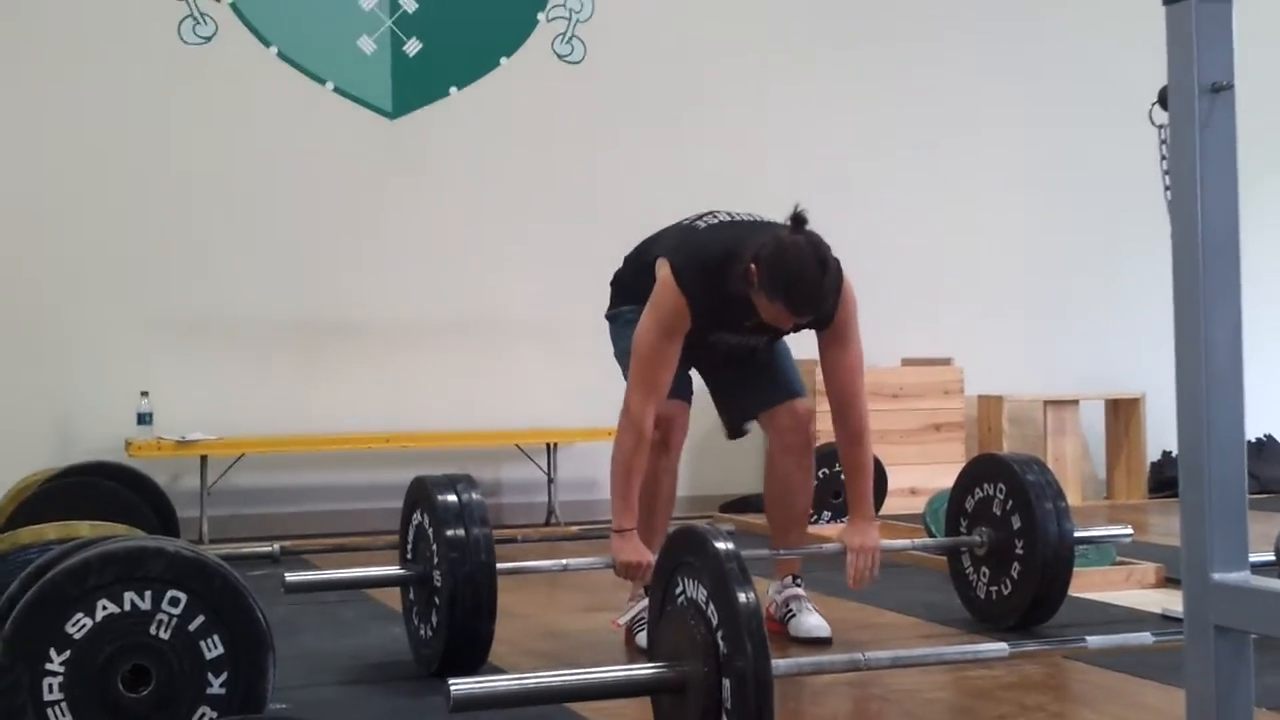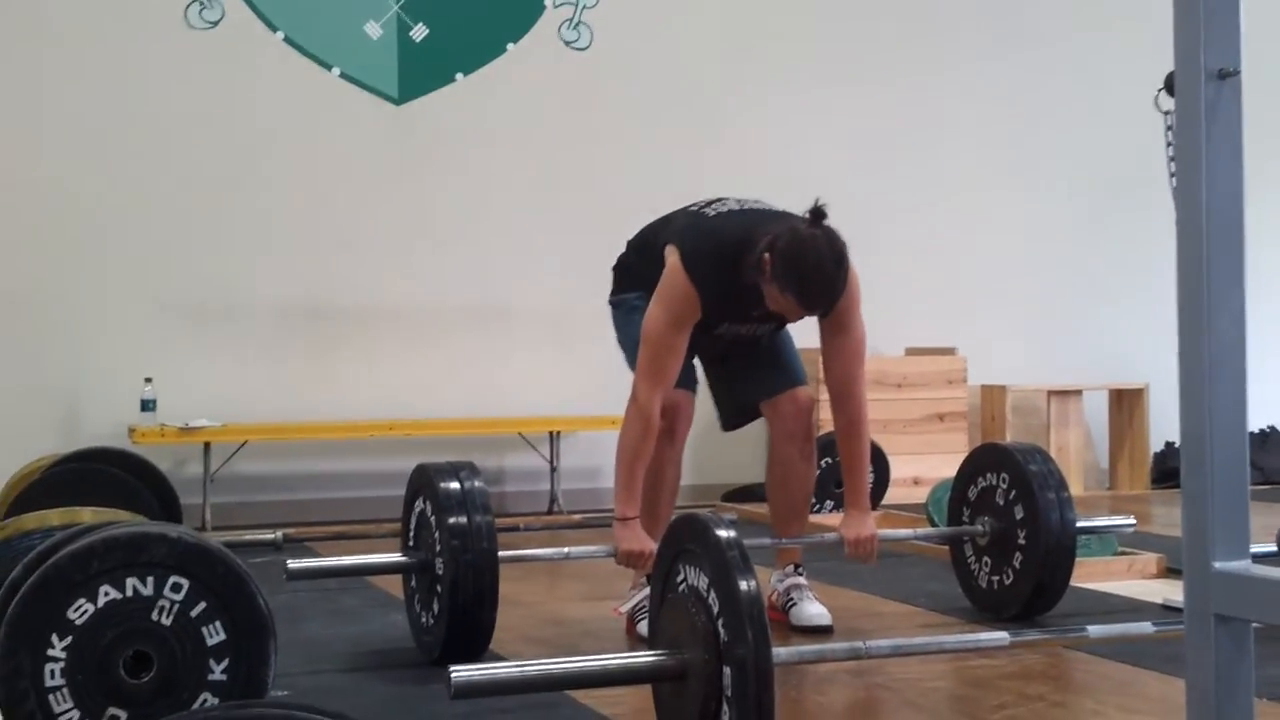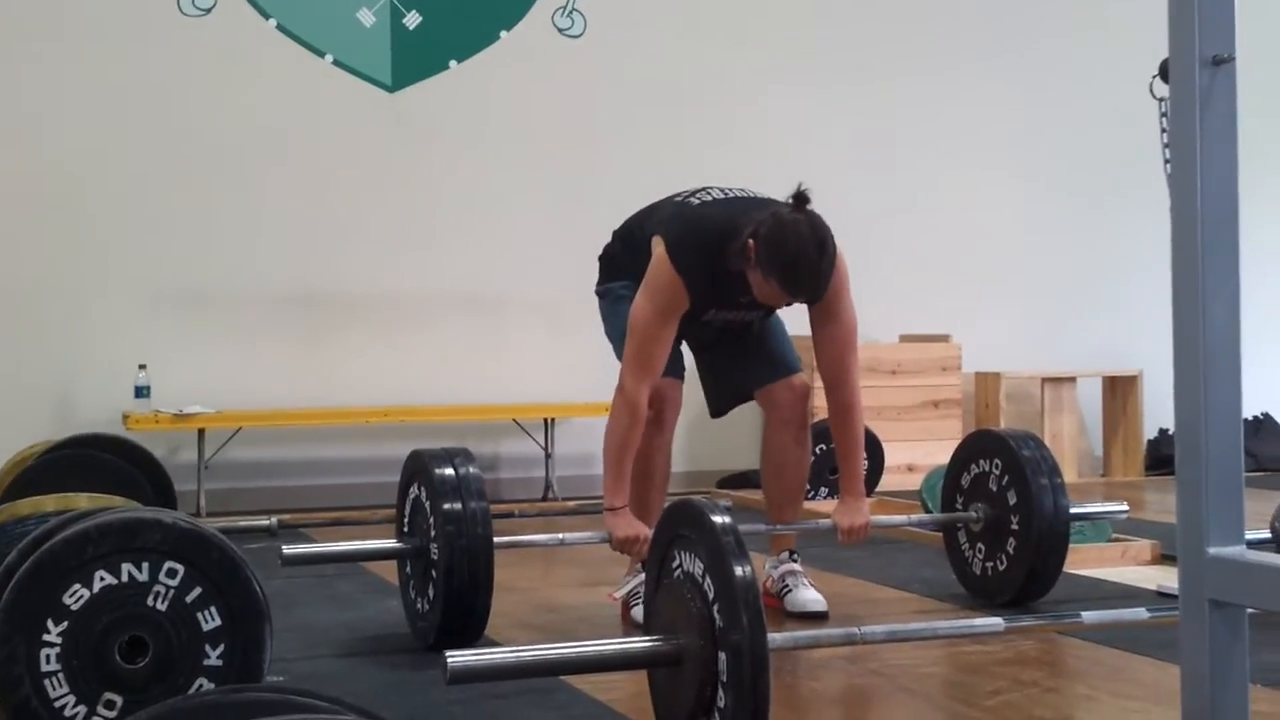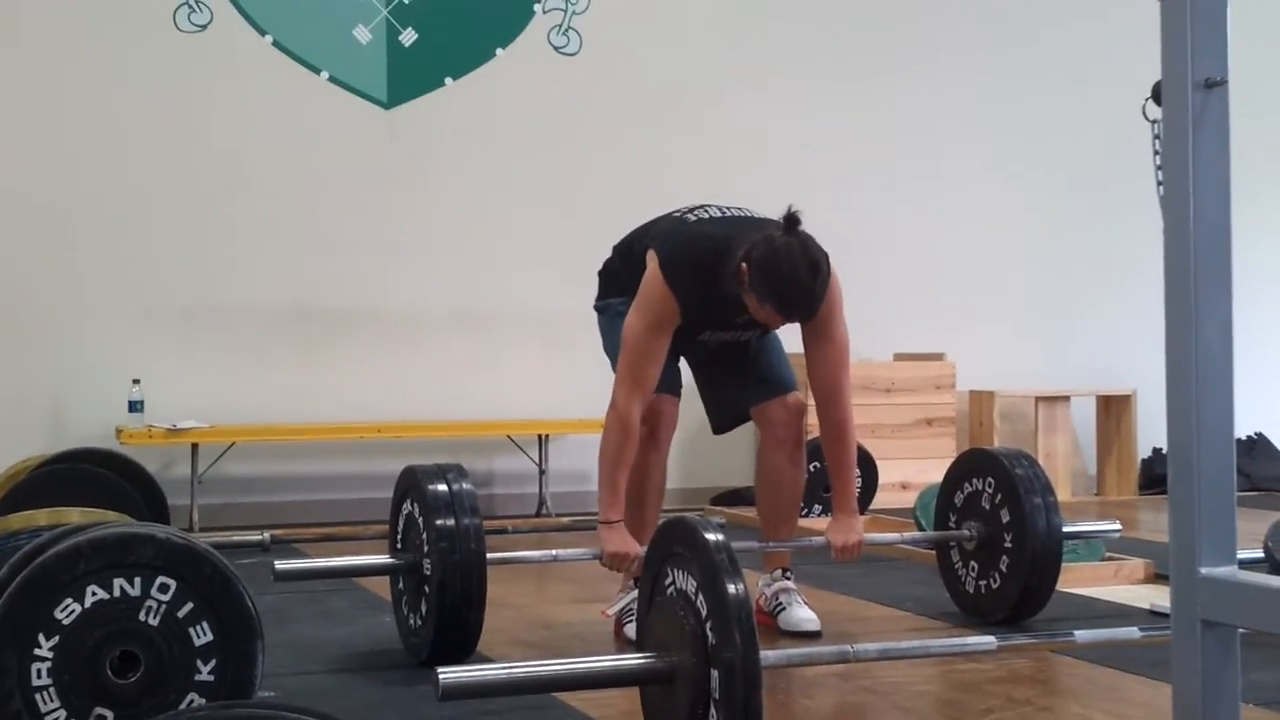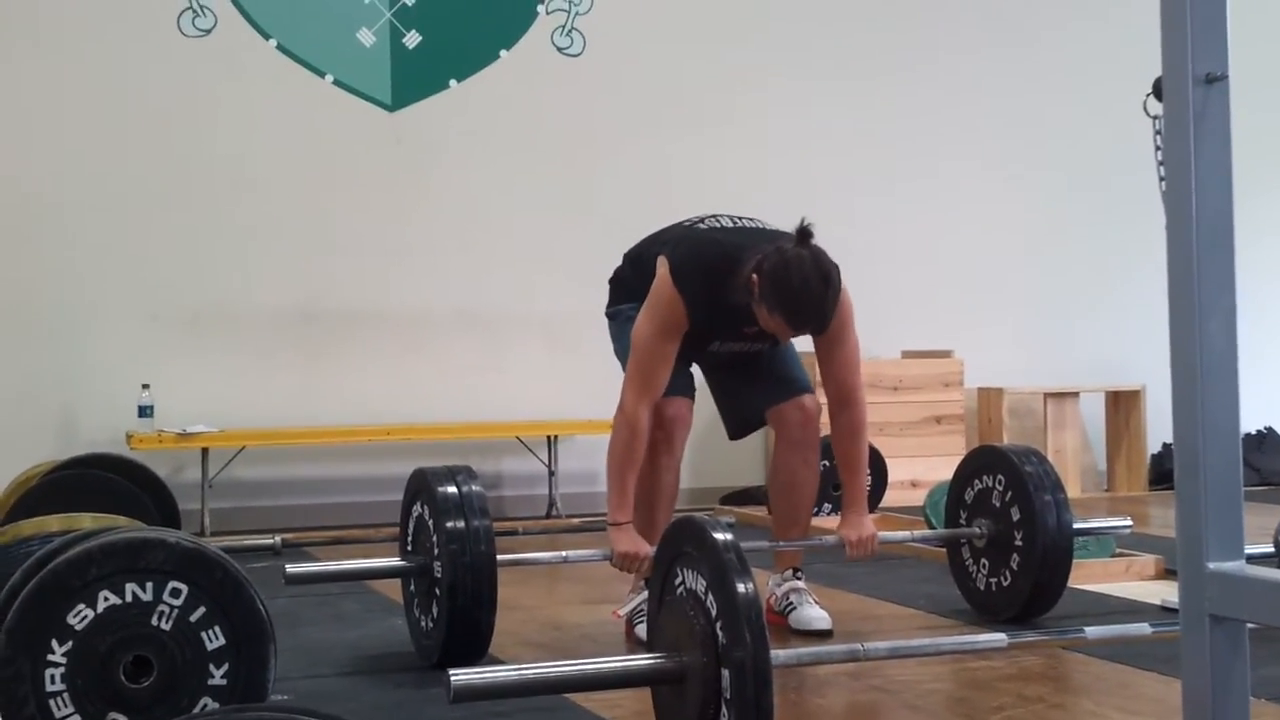
dt=0.5s
person 1, frame 1
left shoulder: (830, 289)
right shoulder: (683, 279)
left elbow: (849, 408)
right elbow: (640, 408)
left wrist: (863, 519)
right wrist: (624, 531)
left hip: (739, 331)
right hip: (644, 306)
left knee: (795, 420)
right knee: (667, 420)
left ankle: (786, 591)
right ankle: (645, 600)
person 1, frame 2
left shoulder: (834, 276)
right shoulder: (693, 266)
left elbow: (848, 396)
right elbow: (647, 398)
left wrist: (858, 509)
right wrist: (627, 519)
left hip: (743, 316)
right hip: (649, 291)
left knee: (797, 408)
right knee: (674, 409)
left ankle: (788, 579)
right ankle: (647, 589)
person 1, frame 3
left shoulder: (823, 263)
right shoulder: (680, 254)
left elbow: (841, 382)
right elbow: (634, 386)
left wrist: (853, 494)
right wrist: (617, 507)
left hip: (730, 303)
right hip: (635, 281)
left knee: (790, 395)
right knee: (662, 398)
left ankle: (783, 567)
right ankle: (642, 575)
person 1, frame 4
left shoulder: (815, 279)
right shoulder: (673, 272)
left elbow: (834, 400)
right elbow: (628, 401)
left wrist: (845, 512)
right wrist: (612, 522)
left hip: (729, 320)
right hip: (632, 295)
left knee: (786, 413)
right knee: (656, 416)
left ankle: (777, 584)
right ankle: (636, 591)
person 1, frame 5
left shoulder: (825, 292)
right shoulder: (683, 278)
left elbow: (847, 403)
right elbow: (637, 404)
left wrist: (855, 510)
right wrist: (621, 524)
left hip: (740, 327)
right hip: (643, 303)
left knee: (801, 414)
right knee: (670, 417)
left ankle: (787, 584)
right ankle: (646, 593)
